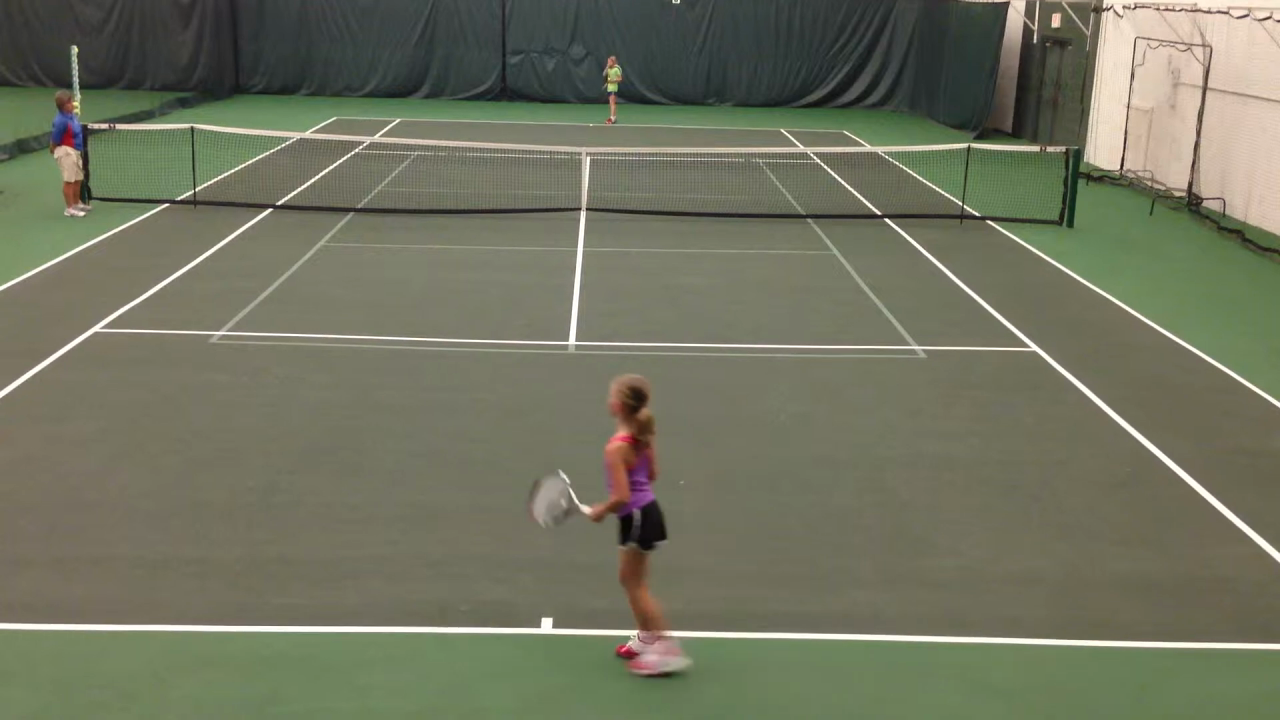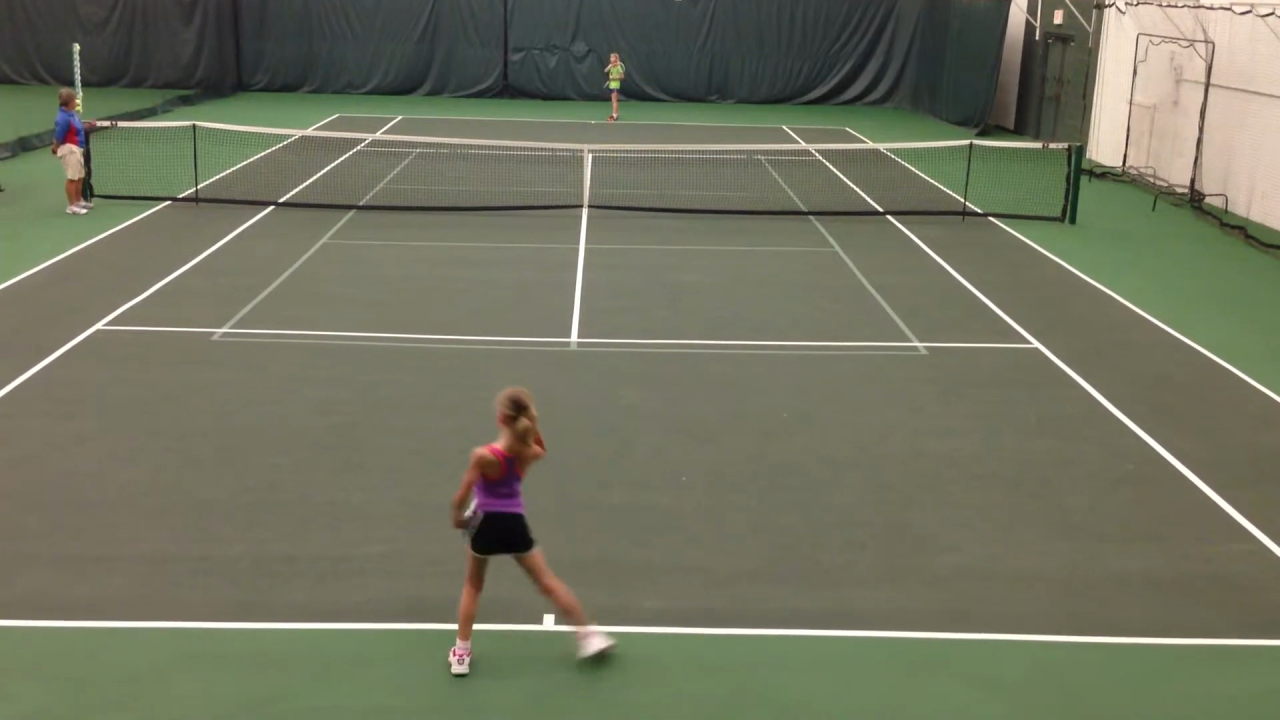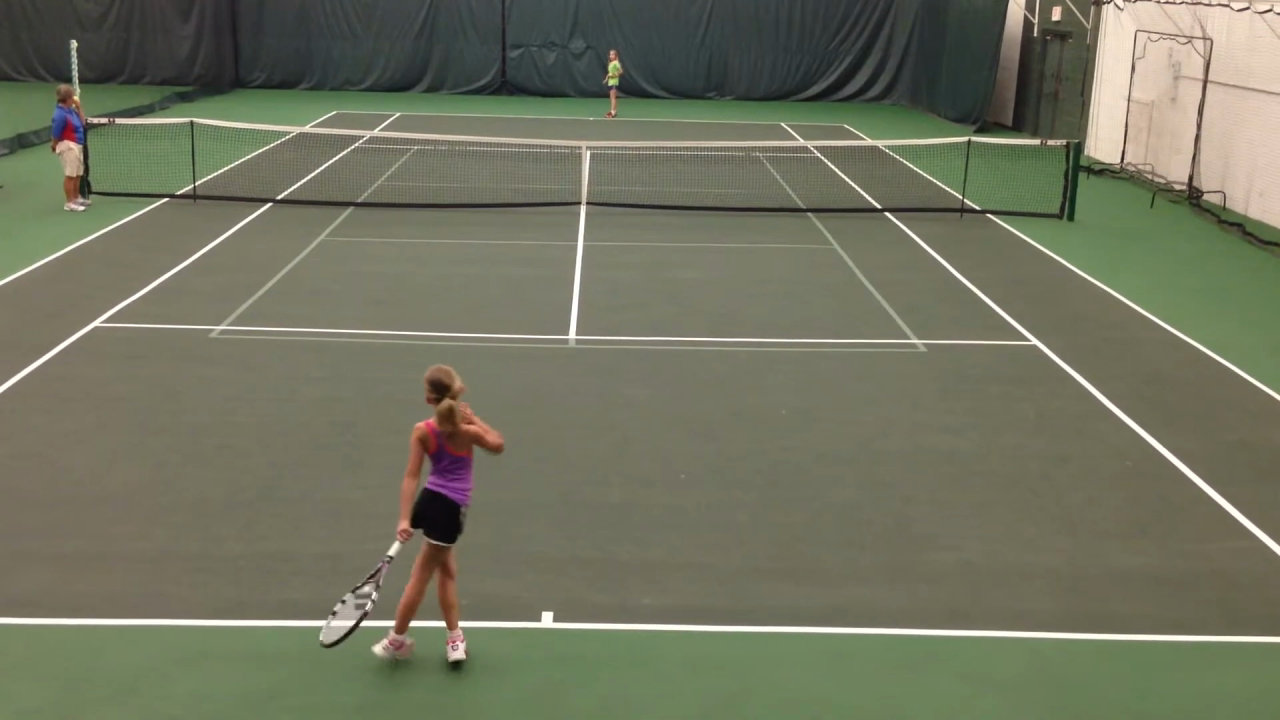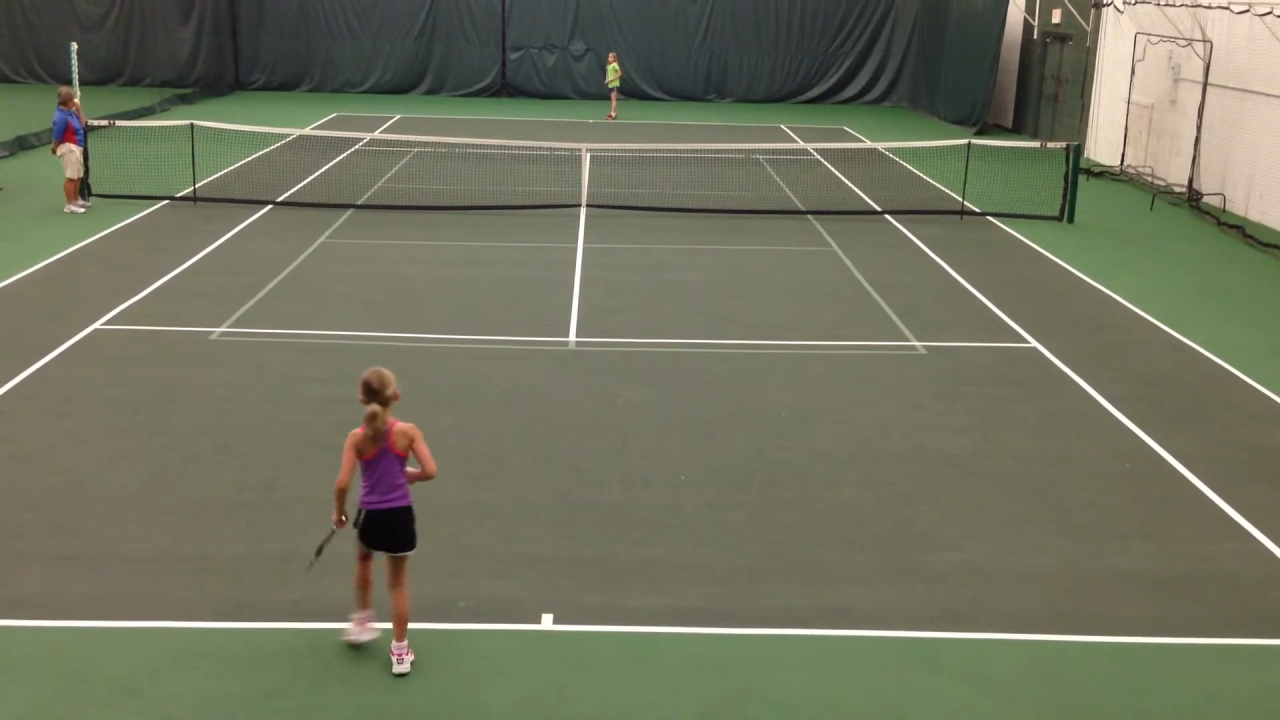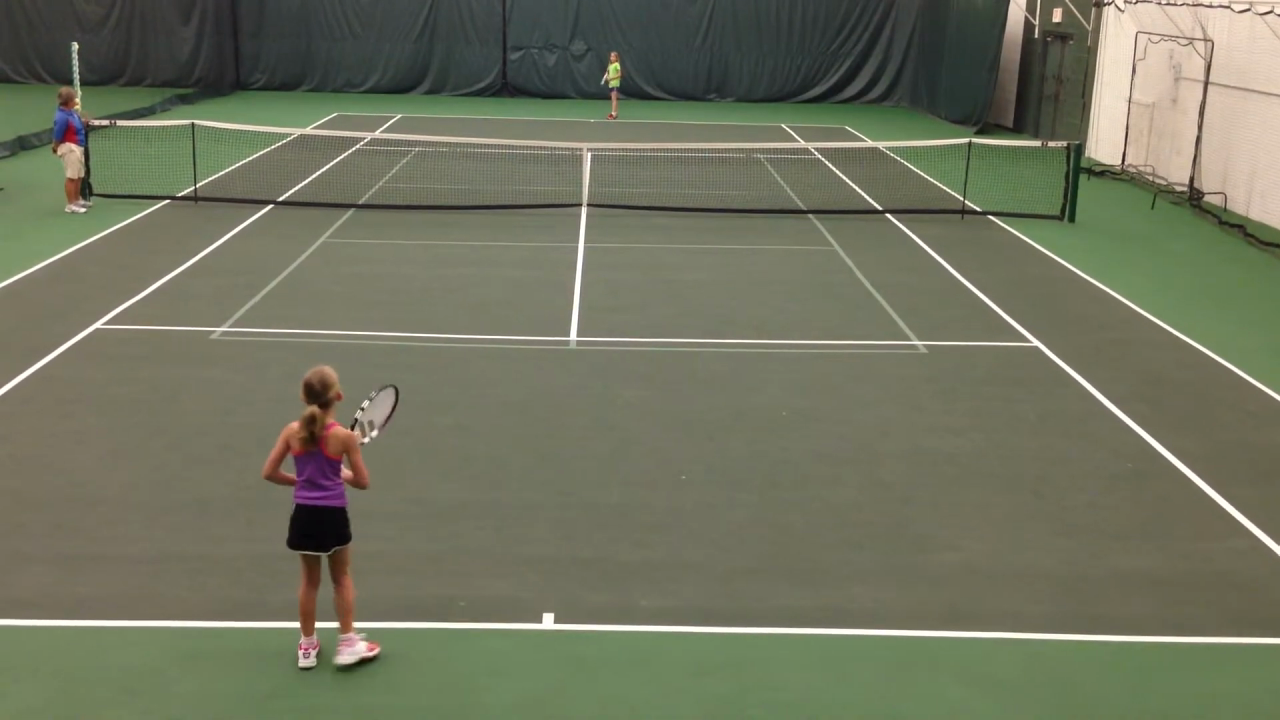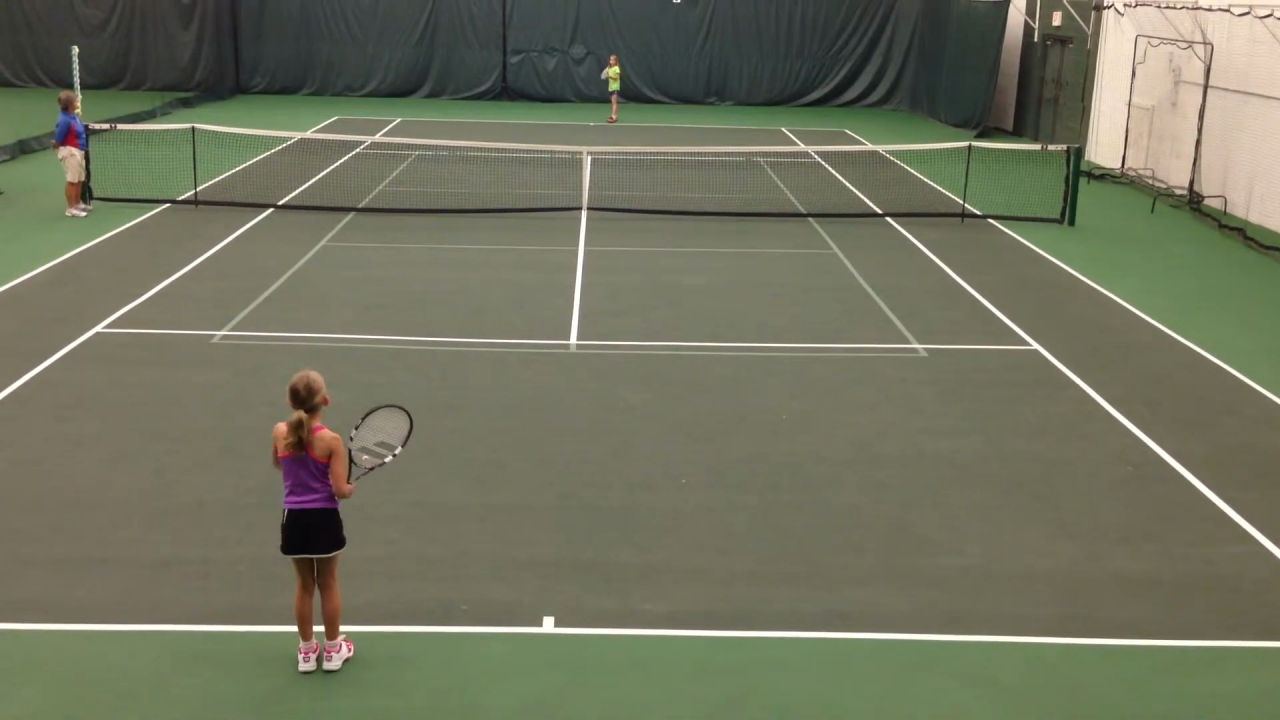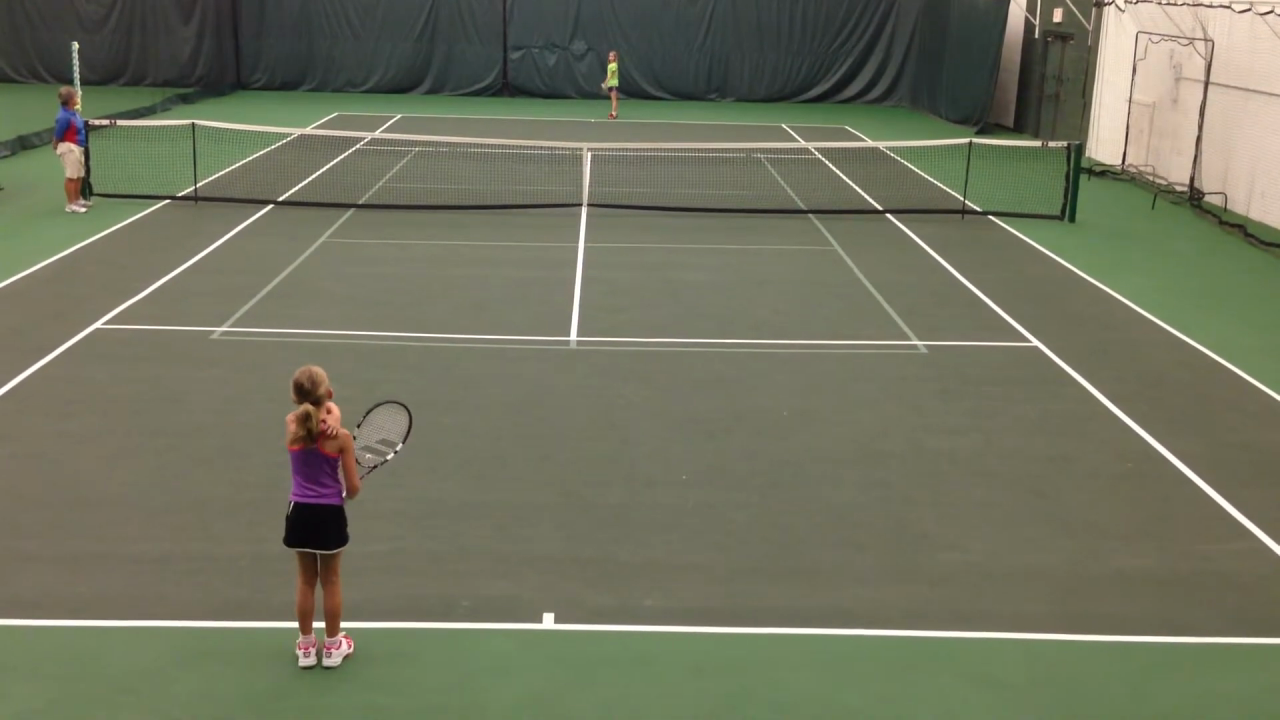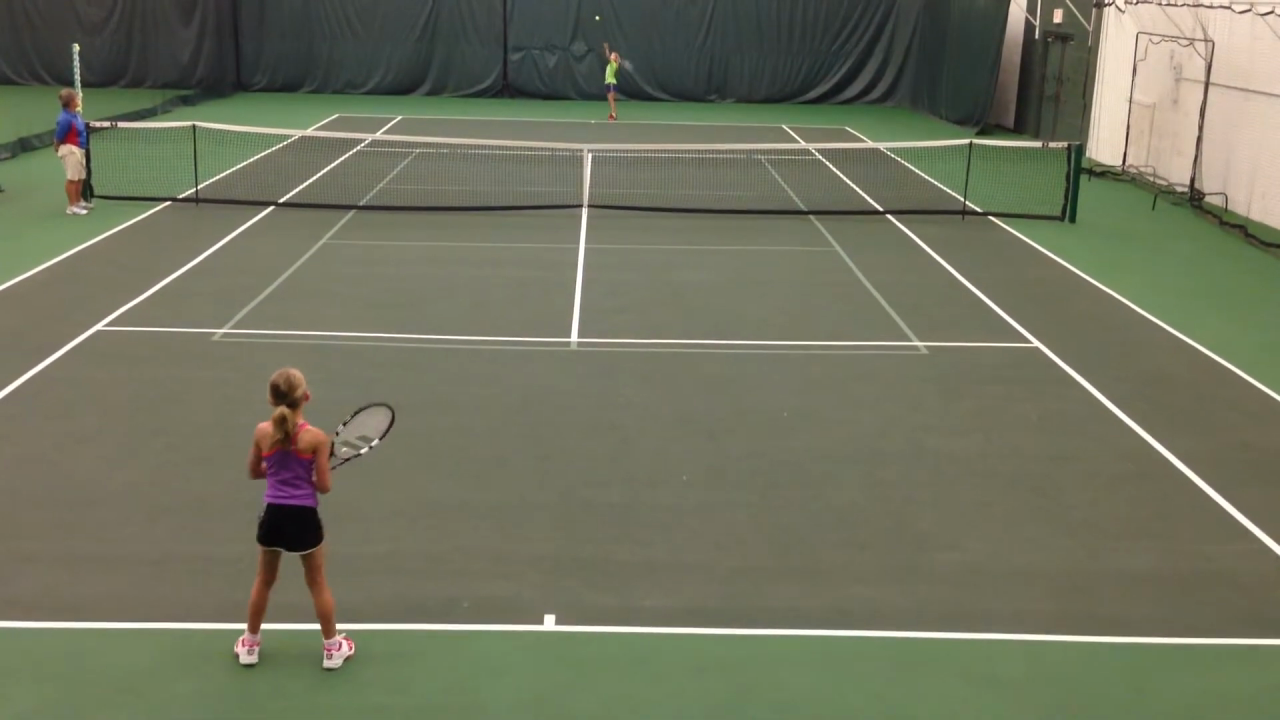
dt=0.5s
person 1, frame 1
left shoulder: (615, 448)
right shoulder: (643, 437)
left elbow: (622, 497)
left wrist: (599, 511)
left hip: (636, 519)
right hip: (649, 513)
left knee: (633, 585)
right knee: (634, 582)
left ankle: (662, 651)
right ankle: (647, 640)
person 1, frame 2
left shoulder: (483, 455)
right shoulder: (527, 452)
left elbow: (460, 497)
left wrist: (458, 517)
right wrist: (532, 427)
left hip: (486, 523)
right hip: (515, 523)
left knee: (472, 587)
right knee: (548, 583)
left ankle: (461, 652)
right ankle: (587, 636)
person 1, frame 3
left shoulder: (421, 430)
right shoulder: (469, 432)
left elbow: (411, 476)
right elbow: (499, 445)
left wrist: (404, 518)
right wrist: (473, 419)
left hip: (428, 501)
right hip: (450, 508)
left knee: (447, 571)
right knee: (422, 573)
left ankle: (455, 640)
right ankle: (397, 640)
person 1, frame 4
left shoulder: (357, 437)
right shoulder: (407, 431)
left elbow: (342, 483)
right elbow: (430, 471)
left wrist: (338, 512)
right wrist: (408, 475)
left hip: (371, 515)
right hip: (400, 514)
left knee: (364, 560)
right knee: (397, 581)
left ankle: (362, 623)
right ankle: (400, 651)
person 1, frame 5
left shoulder: (293, 431)
right shoulder: (345, 436)
left elbow: (268, 473)
right elbow: (362, 482)
left hip: (303, 515)
right hip: (333, 516)
left knee: (310, 580)
right knee: (342, 579)
left ankle: (308, 647)
right ankle: (347, 644)
person 1, frame 6
left shoulder: (280, 432)
right shoulder: (331, 440)
right elbow: (340, 491)
right wrist: (351, 487)
left hip: (294, 520)
right hip: (324, 519)
left knee: (303, 585)
right knee: (328, 585)
left ankle: (306, 651)
right ankle: (333, 650)
person 1, frame 7
left shoulder: (291, 425)
right shoulder: (341, 437)
left elbow: (329, 407)
right elbow: (353, 488)
left wrist: (331, 415)
right wrist: (348, 494)
left hip: (300, 513)
right hip: (330, 515)
left knee: (306, 581)
right knee: (330, 581)
left ankle: (306, 646)
right ankle: (332, 646)
person 1, frame 8
left shoulder: (262, 432)
right shoulder: (316, 437)
left elbow: (253, 472)
right elbow: (324, 486)
left hip: (272, 514)
right hip: (303, 515)
left knee: (264, 580)
right knee: (317, 582)
left ankle: (250, 643)
right ankle: (333, 647)
